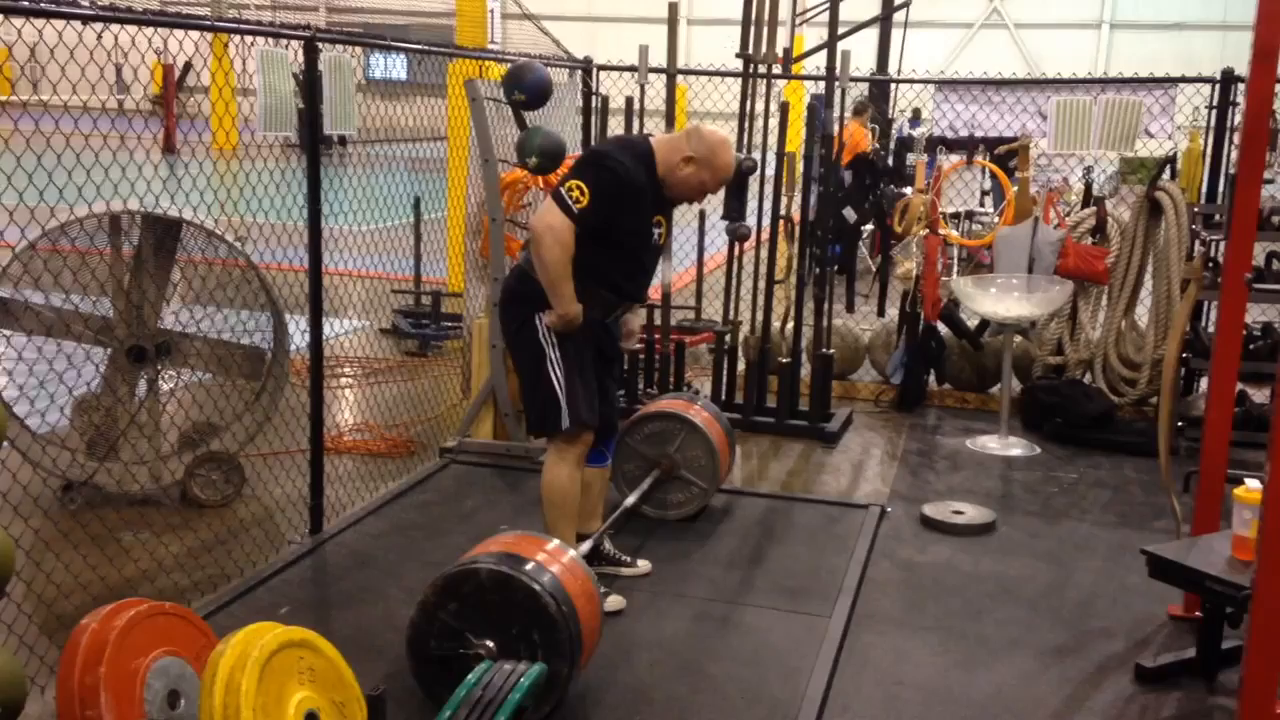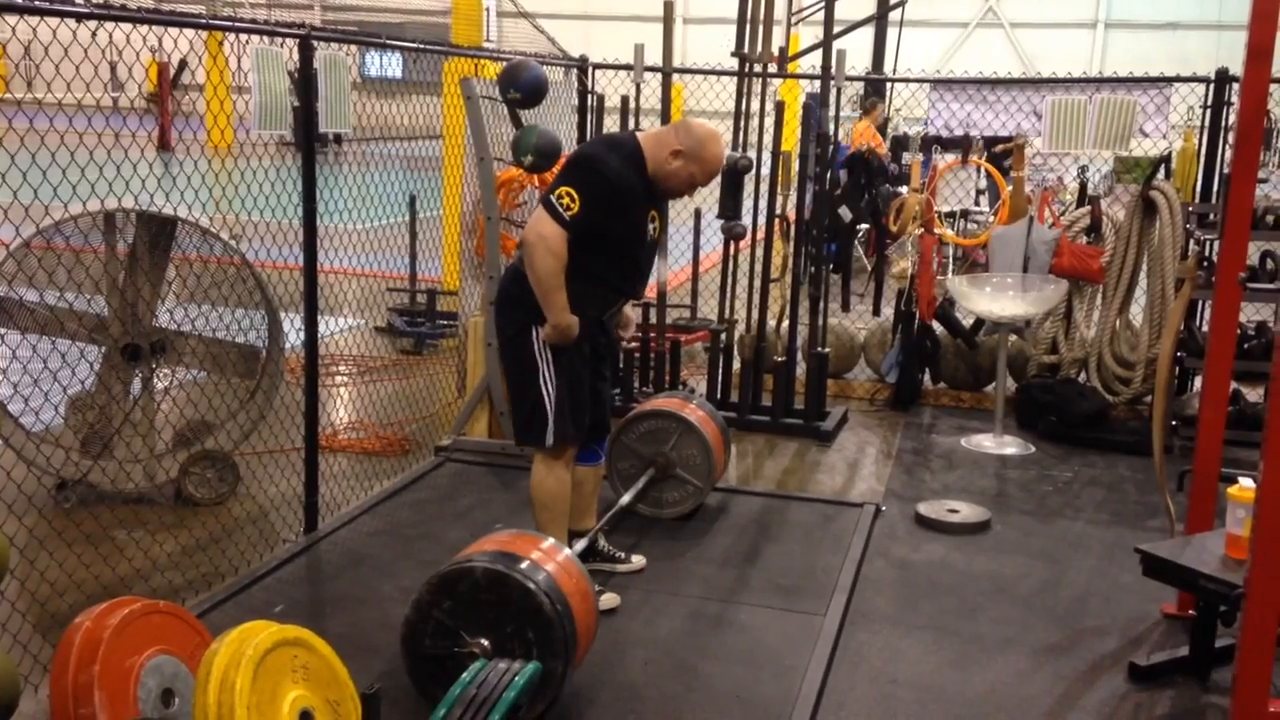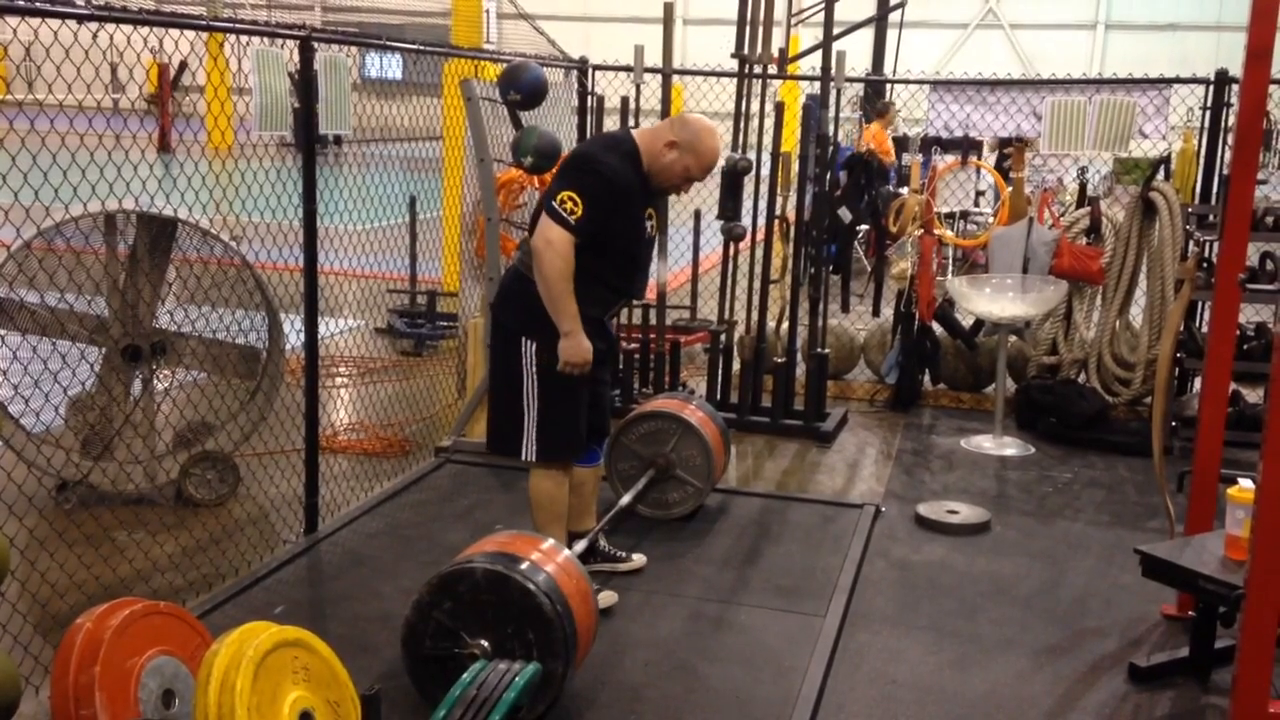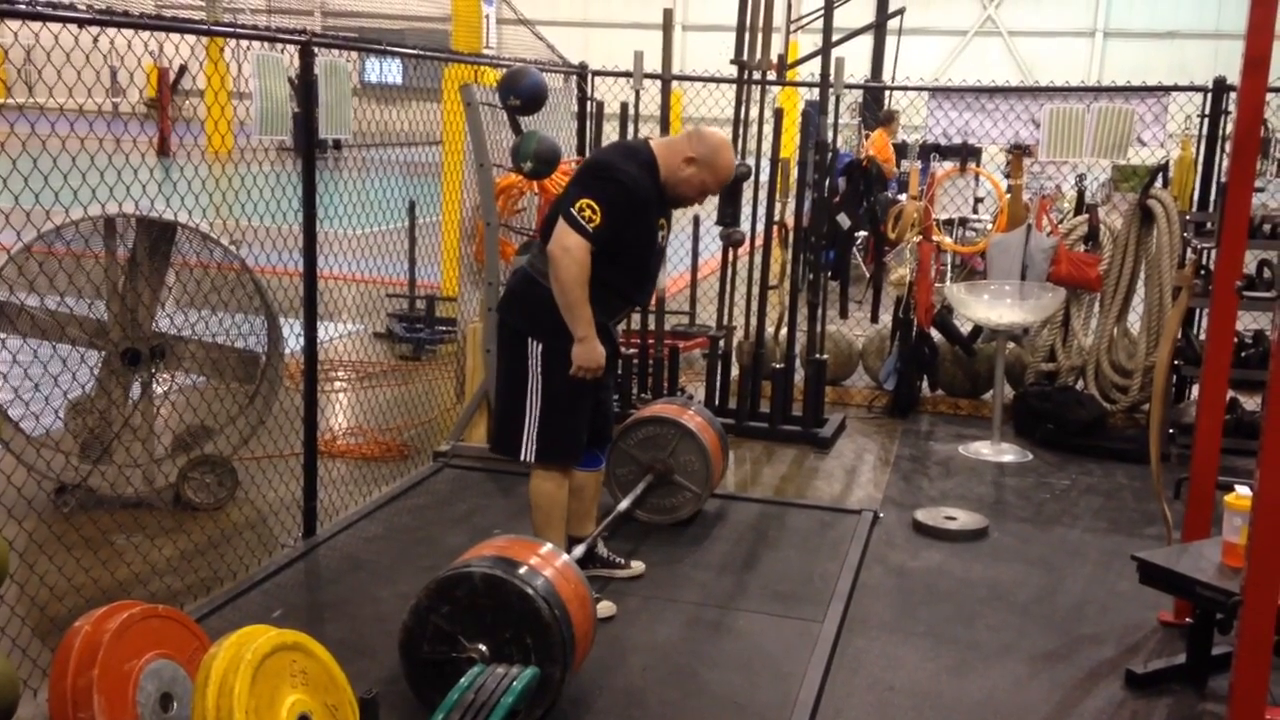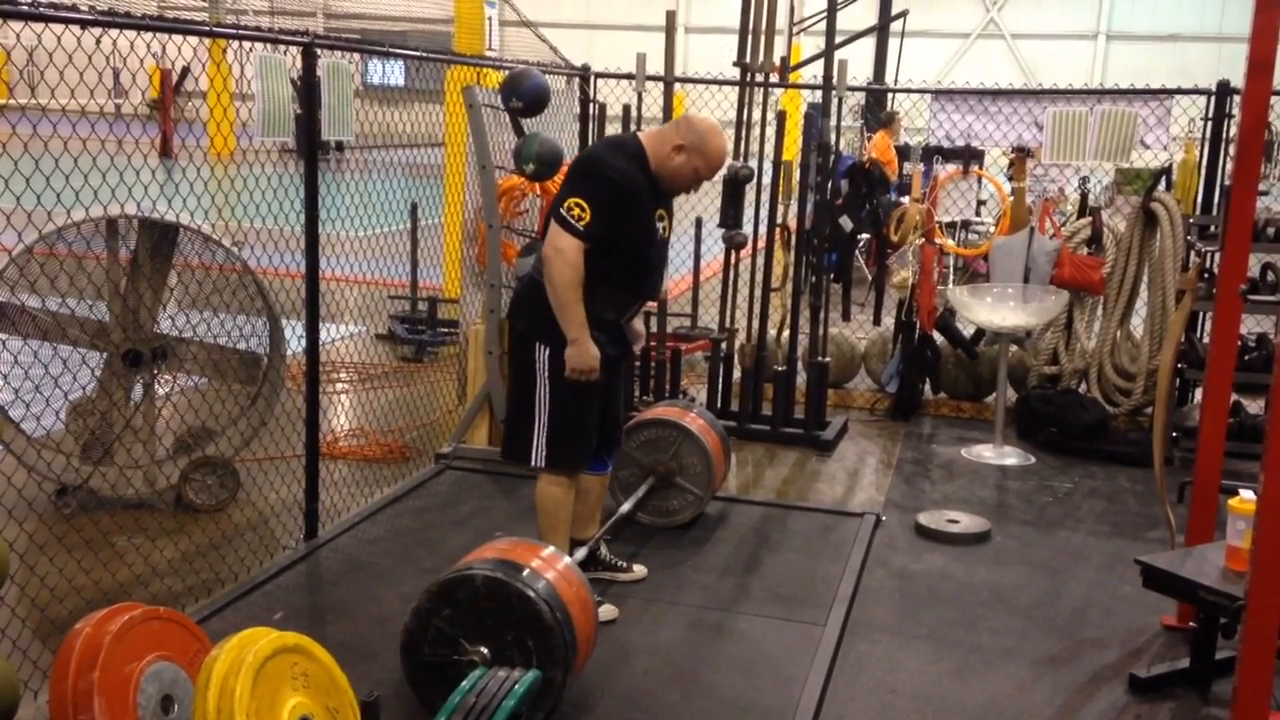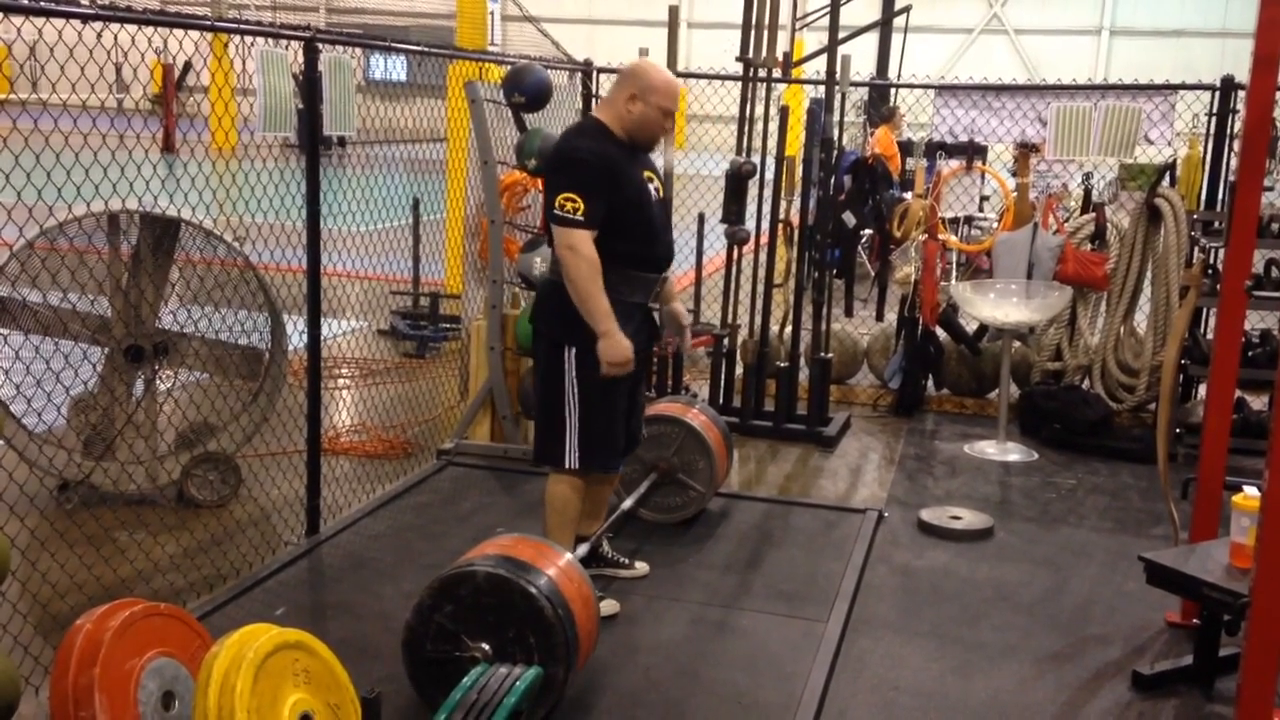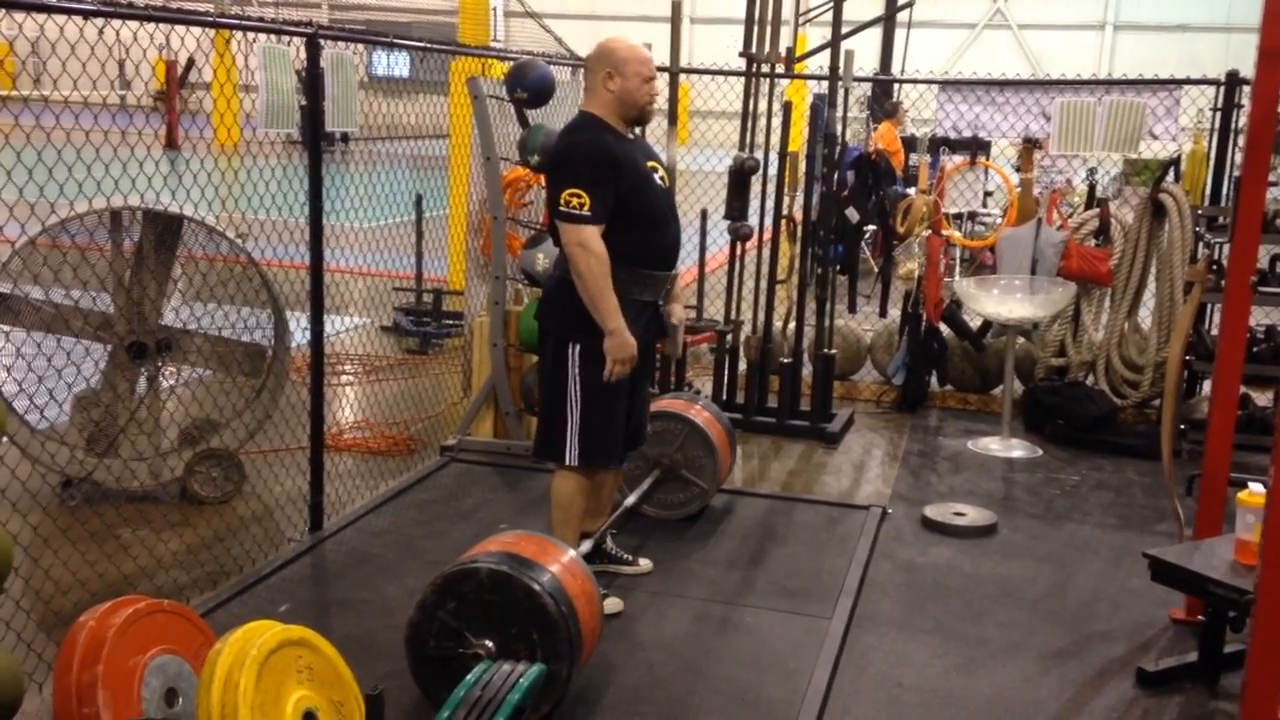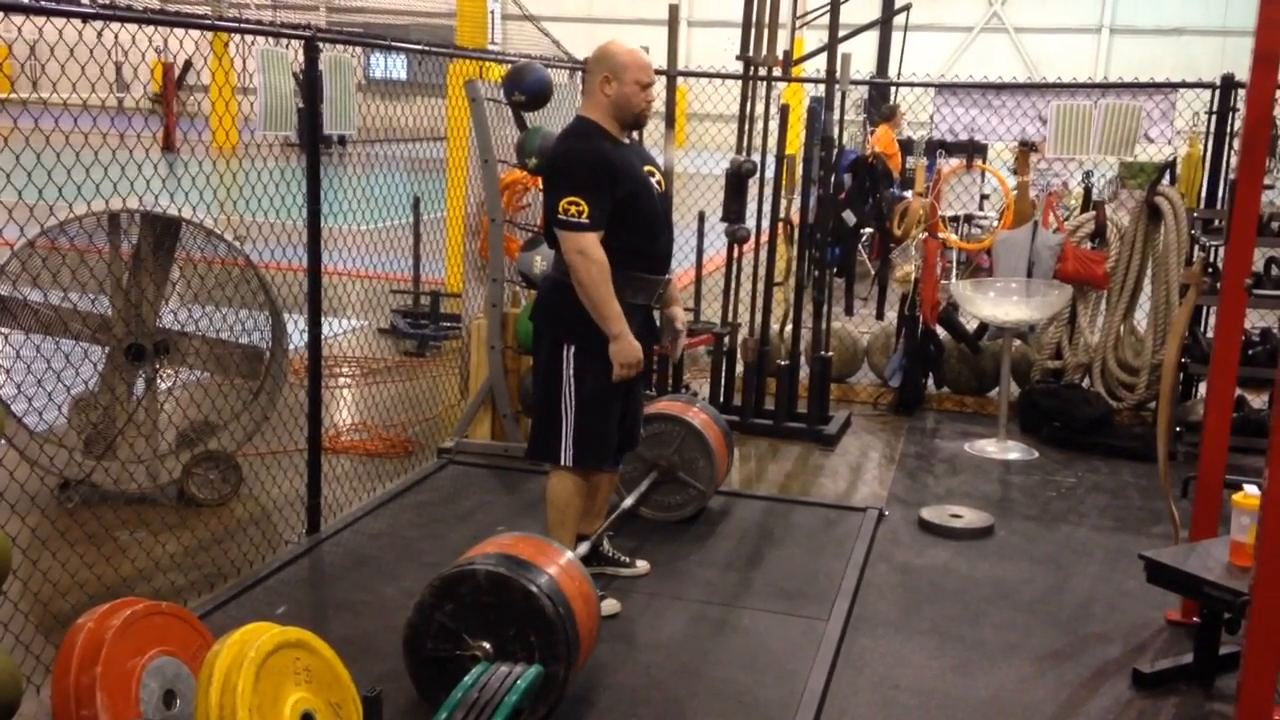
dt=0.7s
person 1, frame 1
left shoulder: (657, 184)
right shoulder: (616, 168)
right elbow: (548, 226)
left wrist: (626, 310)
right wrist: (564, 307)
left hip: (594, 315)
right hip: (548, 310)
left knee: (600, 434)
right knee: (573, 433)
left ankle: (590, 545)
person 1, frame 2
left shoulder: (647, 176)
right shoulder: (604, 168)
right elbow: (541, 236)
left wrist: (619, 305)
right wrist: (558, 319)
left hip: (588, 317)
right hip: (544, 317)
left knee: (591, 434)
right knee: (558, 441)
left ankle: (584, 543)
person 1, frame 3
left shoulder: (641, 175)
right shoulder: (601, 168)
right elbow: (549, 243)
right wrist: (569, 333)
left hip: (585, 321)
right hip: (544, 324)
left knee: (588, 438)
right knee: (553, 448)
left ankle: (585, 544)
person 1, frame 4
left shoulder: (652, 183)
right shoulder: (620, 176)
right elbow: (566, 249)
left wrist: (596, 333)
right wrist: (583, 337)
left hip: (588, 326)
right hip: (549, 324)
left knee: (591, 443)
right knee: (554, 451)
left ankle: (583, 548)
person 1, frame 5
left shoulder: (653, 177)
right shoulder: (609, 171)
right elbow: (560, 249)
left wrist: (629, 317)
right wrist: (577, 340)
left hip: (601, 329)
right hip: (560, 331)
left knee: (599, 448)
right knee: (561, 456)
left ankle: (587, 552)
person 1, frame 6
left shoulder: (633, 151)
right shoulder: (583, 154)
right elbow: (574, 248)
left wrist: (669, 299)
right wrist: (607, 332)
left hip: (628, 317)
right hip: (584, 326)
left knee: (613, 446)
right knee: (576, 455)
left ankle: (589, 546)
person 1, frame 7
left shoulder: (631, 143)
right shoulder: (584, 146)
right elbow: (582, 243)
left wrist: (671, 299)
right wrist: (612, 328)
left hip: (632, 314)
right hip: (591, 321)
left knee: (616, 442)
right knee: (580, 450)
left ankle: (595, 543)
person 1, frame 8
left shoulder: (627, 147)
right shoulder: (579, 153)
right elbow: (581, 250)
left wrist: (670, 303)
right wrist: (617, 334)
left hip: (626, 317)
right hip: (586, 323)
left knee: (611, 445)
right knee: (575, 452)
left ankle: (591, 545)
